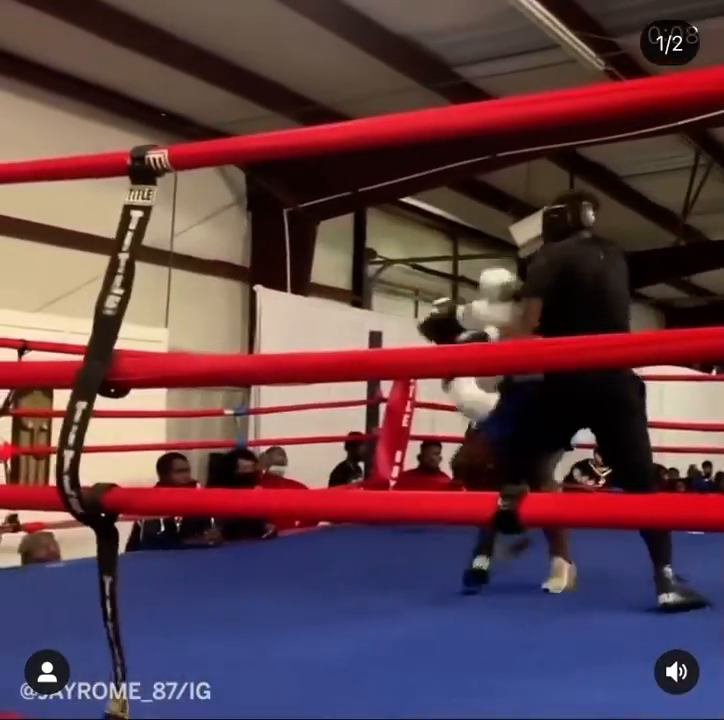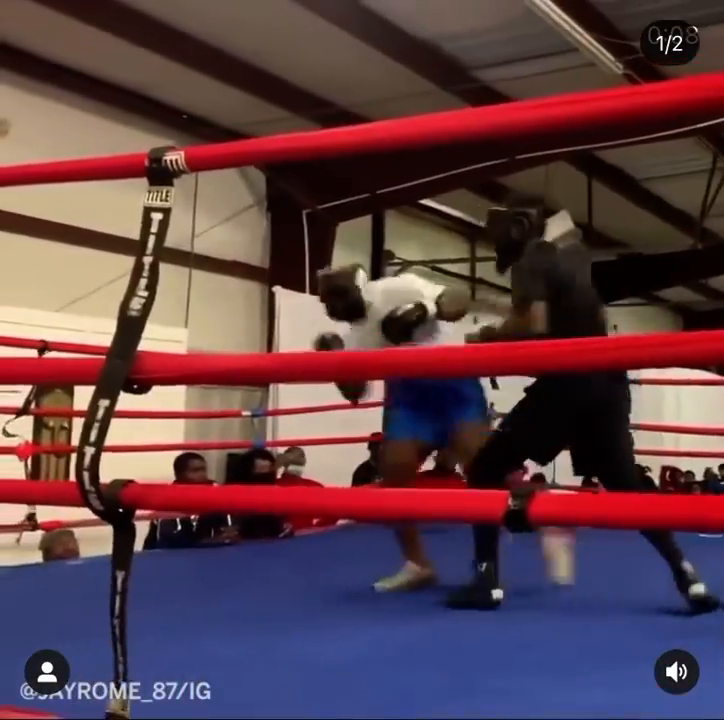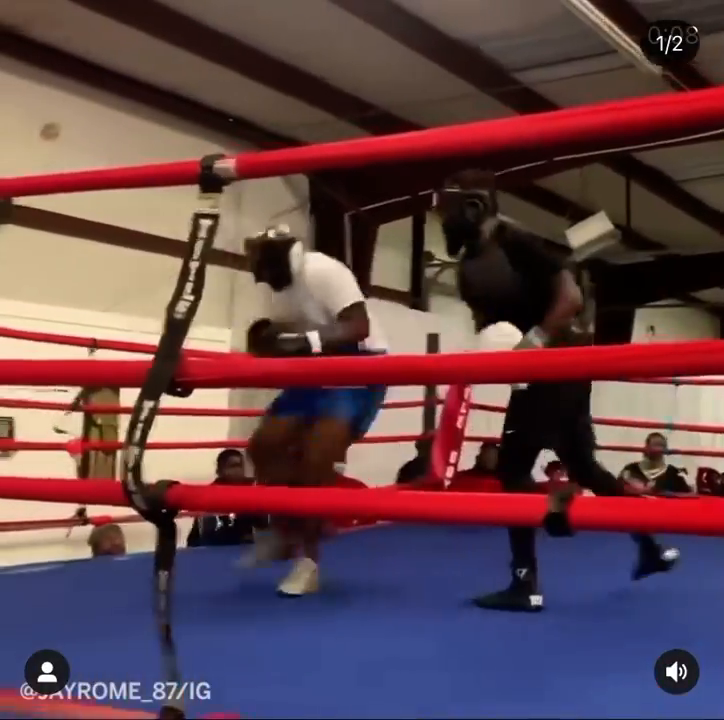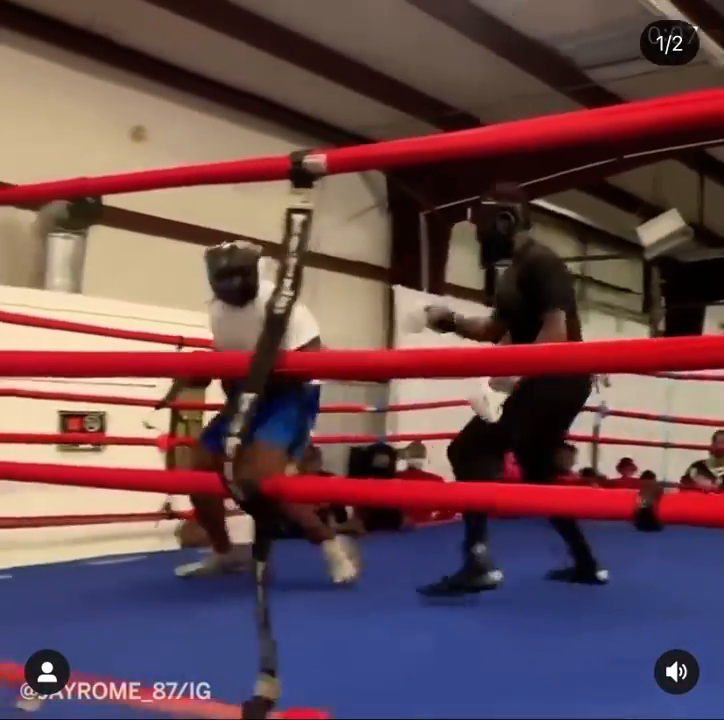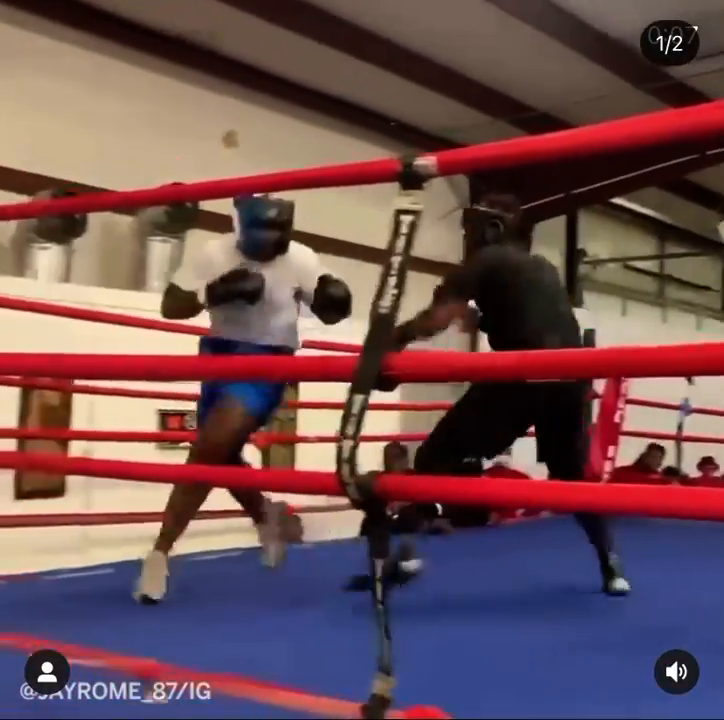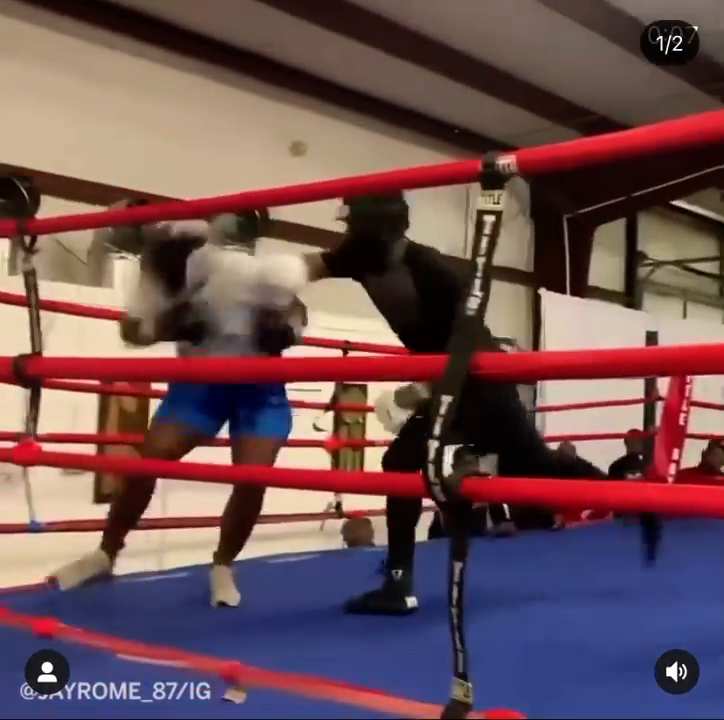
dt=0.3s
person 1, frame 1
left shoulder: (552, 258)
right shoulder: (615, 259)
left elbow: (527, 323)
left hip: (567, 381)
right hip: (618, 382)
left knee: (515, 467)
right knee: (640, 484)
right ankle: (667, 582)
person 1, frame 2
left shoulder: (530, 264)
right shoulder: (565, 257)
left elbow: (533, 327)
left wrist: (489, 335)
left hip: (563, 384)
right hip: (606, 383)
left knee: (485, 471)
right knee: (629, 488)
left ankle: (486, 579)
right ankle: (689, 580)
person 1, frame 3
left shoulder: (518, 245)
right shoulder: (469, 262)
left elbow: (571, 298)
right elbow: (486, 324)
left wrist: (535, 342)
left knee: (511, 468)
right knee: (582, 465)
left ankle: (525, 585)
right ankle: (652, 547)
person 1, frame 4
left shoulder: (538, 263)
right shoulder: (516, 268)
left elbow: (555, 333)
right elbow: (494, 328)
right wrist: (451, 321)
left hip: (554, 378)
right hip: (548, 379)
left knee: (468, 451)
right knee: (538, 474)
left ankle: (478, 562)
right ankle: (588, 564)
person 1, frame 5
left shoulder: (483, 262)
right shoulder: (545, 268)
left elbow: (436, 319)
left wrist: (389, 342)
left hip: (524, 377)
right hip: (571, 378)
left knee: (434, 459)
right knee: (571, 478)
right ankle: (611, 567)
person 1, frame 6
left shoulder: (434, 266)
right shoulder: (364, 259)
left elbow: (471, 337)
right elbow: (310, 267)
left wrist: (427, 386)
left hip: (478, 381)
right hip: (466, 383)
left knee: (401, 465)
right knee: (536, 462)
left ankle: (399, 585)
person 2, frame 1
left shoulder: (485, 310)
right shoulder: (464, 341)
left wrist: (489, 336)
right hip: (515, 394)
left knee: (537, 474)
right knee: (465, 464)
left ankle: (562, 561)
person 2, frame 2
left shoulder: (399, 289)
right shoulder: (354, 334)
left elbow: (458, 304)
right elbow: (354, 392)
left wrist: (422, 311)
left hip: (452, 383)
right hip: (409, 395)
right knee: (394, 475)
right ankle: (418, 566)
person 2, frame 3
left shoulder: (324, 273)
right shoulder: (273, 286)
left elbow: (357, 327)
right elbow: (273, 334)
left wrist: (307, 342)
right wrist: (261, 337)
left knee: (315, 459)
right knee: (264, 445)
left ankle: (308, 560)
right ankle: (284, 534)
person 2, frame 4
right shoulder: (219, 310)
left hip: (289, 399)
left knee: (260, 478)
right knee: (199, 471)
left ankle: (331, 544)
right ankle: (223, 552)
person 2, frame 5
left shoulder: (301, 259)
right shoulder: (213, 253)
left elbow: (328, 313)
right elbow: (170, 306)
left wrist: (335, 300)
right wrist: (214, 291)
right hip: (221, 357)
left knee: (208, 451)
right knee: (221, 456)
left ankle: (158, 556)
right ankle: (268, 515)
person 2, frame 6
left shoulder: (246, 273)
right shoulder: (155, 277)
left elbow: (297, 312)
right elbow: (131, 330)
left wrist: (285, 328)
right wrist: (162, 329)
left hip: (257, 383)
right hip: (198, 379)
left knee: (252, 480)
right knee: (149, 461)
left ankle: (223, 568)
right ankle: (106, 556)
